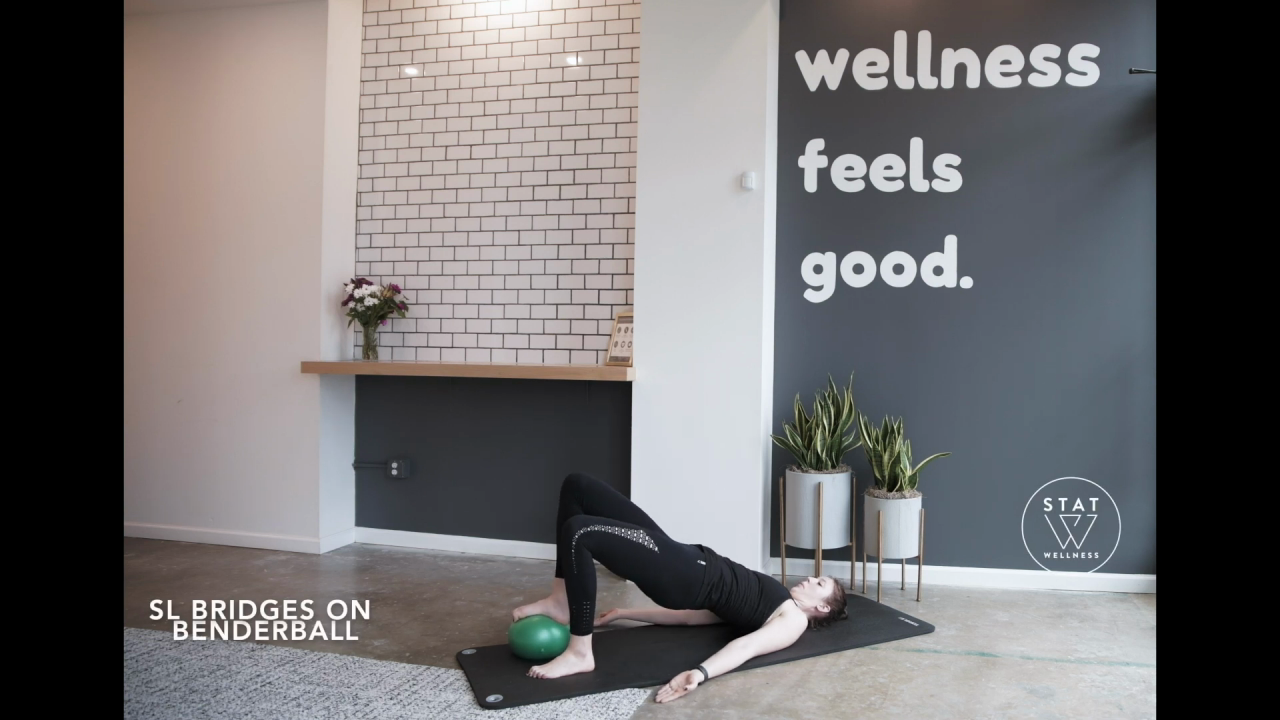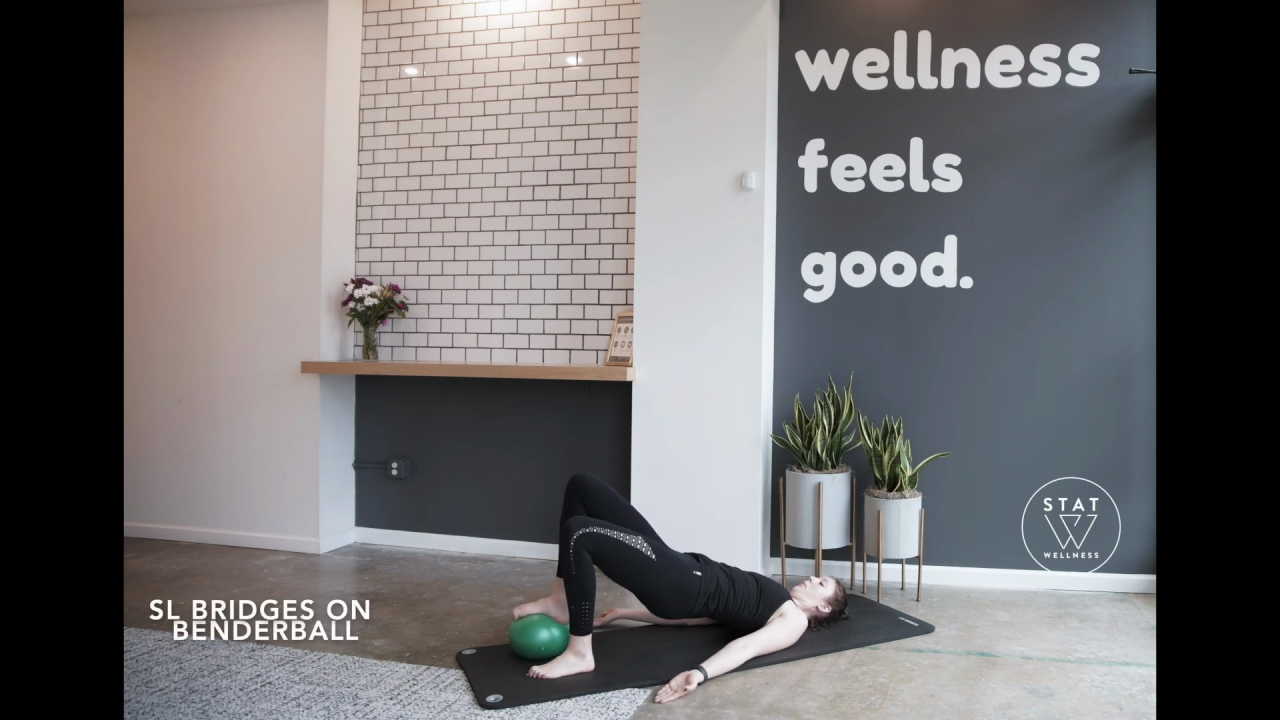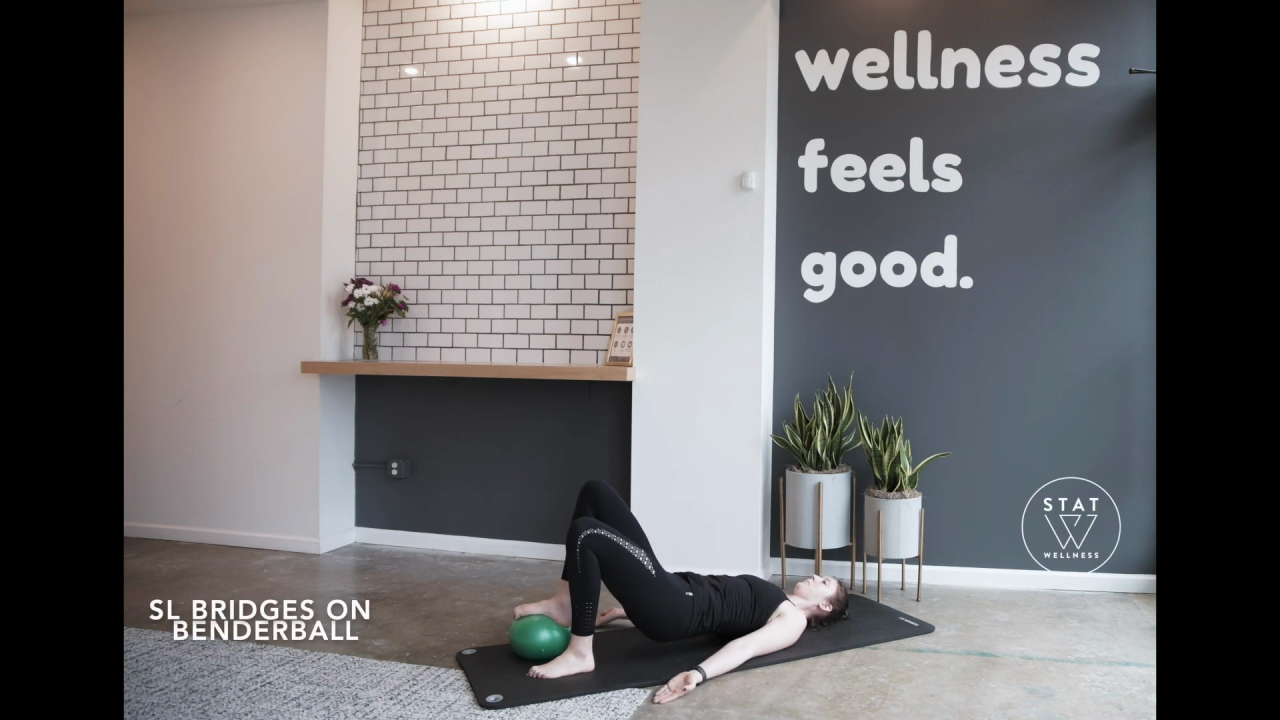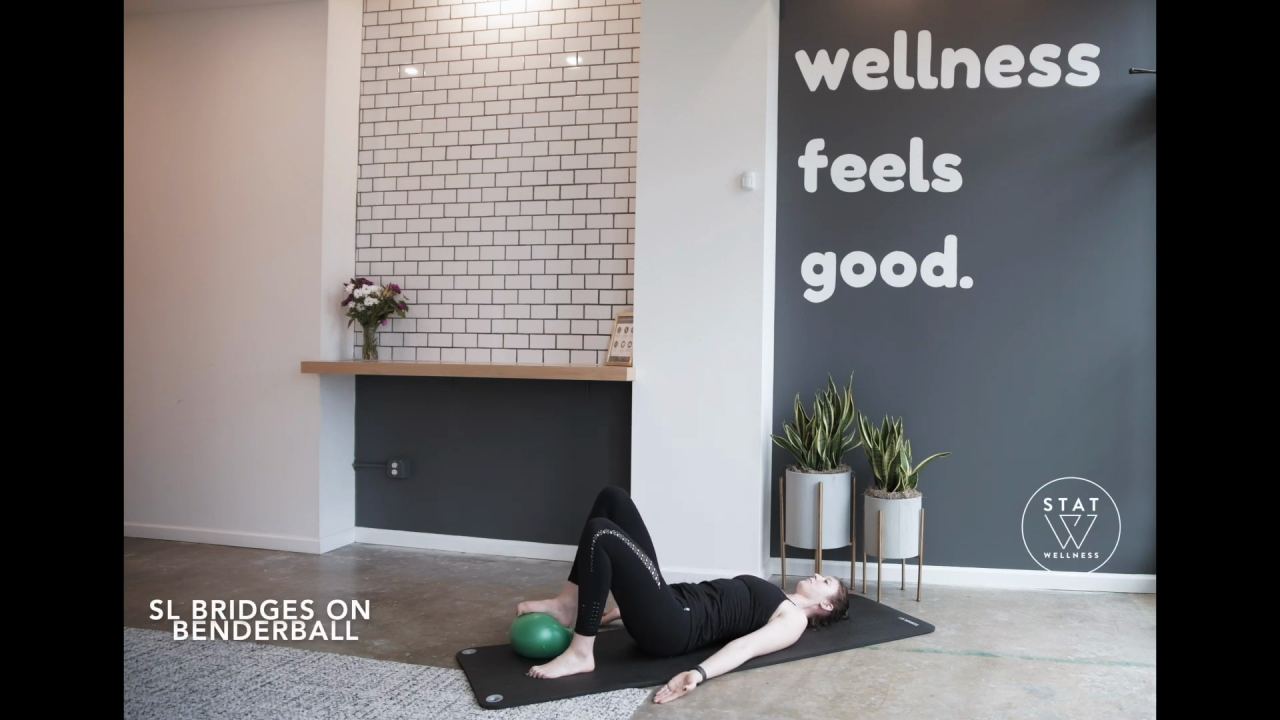
dt=0.4s
person 1, frame 1
left shoulder: (794, 620)
right shoulder: (769, 603)
left elbow: (748, 646)
left wrist: (700, 673)
right wrist: (620, 613)
left hip: (685, 575)
right hip: (678, 562)
left knee: (578, 532)
right knee: (577, 486)
left ankle: (579, 653)
right ankle: (561, 602)
person 1, frame 2
left shoulder: (794, 621)
right shoulder: (773, 603)
left elbow: (747, 647)
left wrist: (698, 674)
right wrist: (620, 613)
left hip: (681, 585)
right hip: (677, 569)
left knee: (577, 533)
right knee: (582, 486)
left ankle: (579, 654)
right ankle: (561, 602)
person 1, frame 3
left shoulder: (793, 621)
right shoulder: (772, 604)
left elbow: (746, 647)
left wrist: (697, 674)
right wrist: (622, 610)
left hip: (673, 610)
right hip: (673, 593)
left knee: (585, 533)
right knee: (596, 493)
left ankle: (579, 655)
right ankle: (564, 604)
person 1, frame 4
left shoulder: (793, 620)
right shoulder: (771, 603)
left elbow: (746, 647)
left wrist: (697, 674)
right wrist: (621, 609)
left hip: (670, 627)
right hip: (671, 604)
left knee: (599, 533)
right knee: (613, 499)
left ankle: (579, 655)
right ankle: (567, 605)
